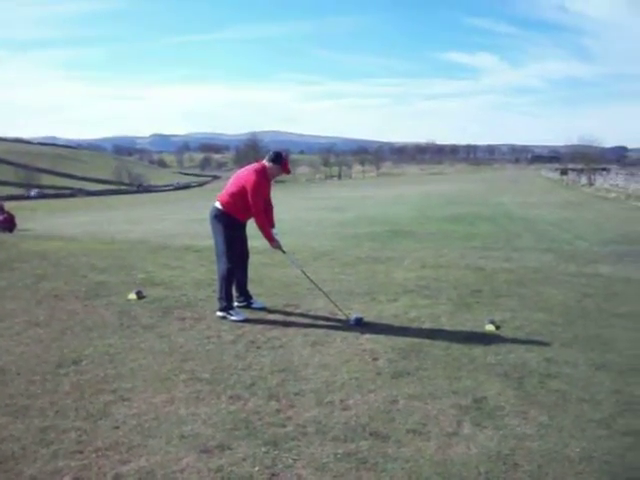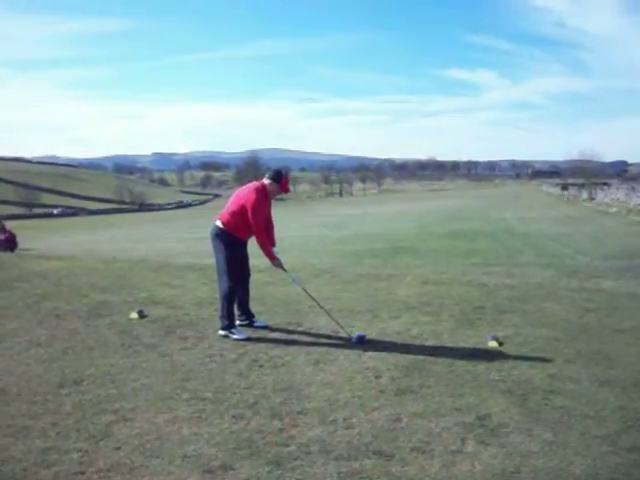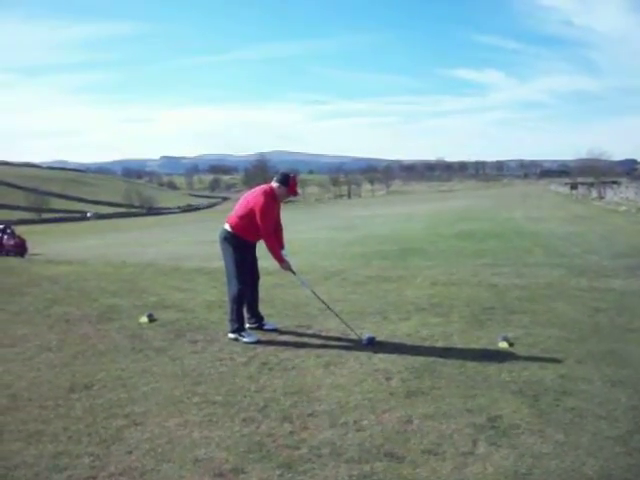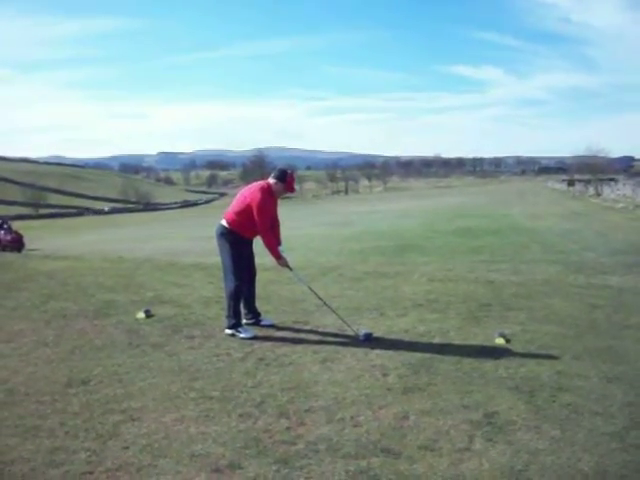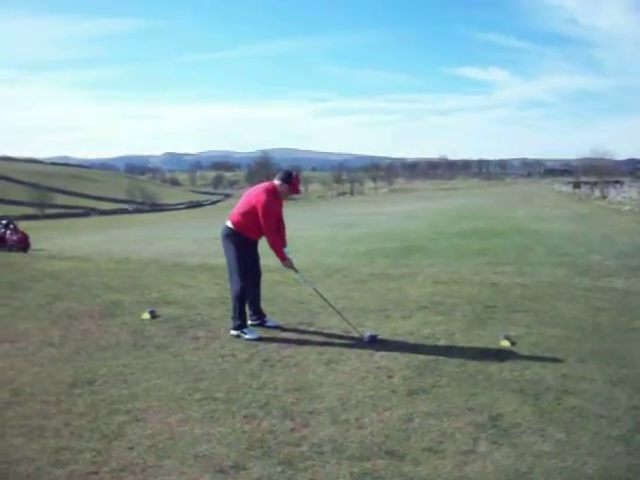
dt=0.5s
person 1, frame 1
left shoulder: (264, 176)
right shoulder: (255, 178)
left elbow: (267, 205)
right elbow: (258, 213)
left wrist: (272, 230)
right wrist: (271, 239)
left hip: (236, 218)
right hip: (223, 217)
left knee: (242, 258)
right knee: (228, 262)
left ankle: (242, 298)
right ankle: (224, 307)
person 1, frame 2
left shoulder: (264, 194)
right shoulder: (255, 196)
left elbow: (267, 224)
right elbow: (259, 231)
left wrist: (273, 249)
right wrist: (272, 257)
left hip: (237, 237)
right hip: (224, 236)
left knee: (243, 277)
right knee: (230, 281)
left ankle: (244, 317)
right ankle: (226, 326)
person 1, frame 3
left shoulder: (272, 198)
right shoulder: (263, 200)
left elbow: (276, 227)
right elbow: (267, 235)
left wrist: (282, 251)
right wrist: (281, 260)
left hip: (246, 240)
right hip: (233, 239)
left knee: (252, 280)
right knee: (239, 284)
left ankle: (254, 320)
right ankle: (236, 329)
person 1, frame 4
left shoulder: (270, 194)
right shoulder: (260, 196)
left elbow: (274, 223)
right elbow: (264, 231)
left wrist: (279, 247)
right wrist: (278, 257)
left hip: (243, 236)
right hip: (230, 235)
left knee: (249, 276)
right knee: (236, 280)
left ankle: (251, 315)
right ankle: (233, 325)
person 1, frame 5
left shoulder: (275, 195)
right shoulder: (265, 197)
left elbow: (279, 224)
right elbow: (270, 233)
left wrist: (284, 249)
right wrist: (283, 258)
left hip: (248, 237)
right hip: (235, 236)
left knee: (254, 277)
right knee: (241, 281)
left ankle: (256, 316)
right ankle: (238, 326)
